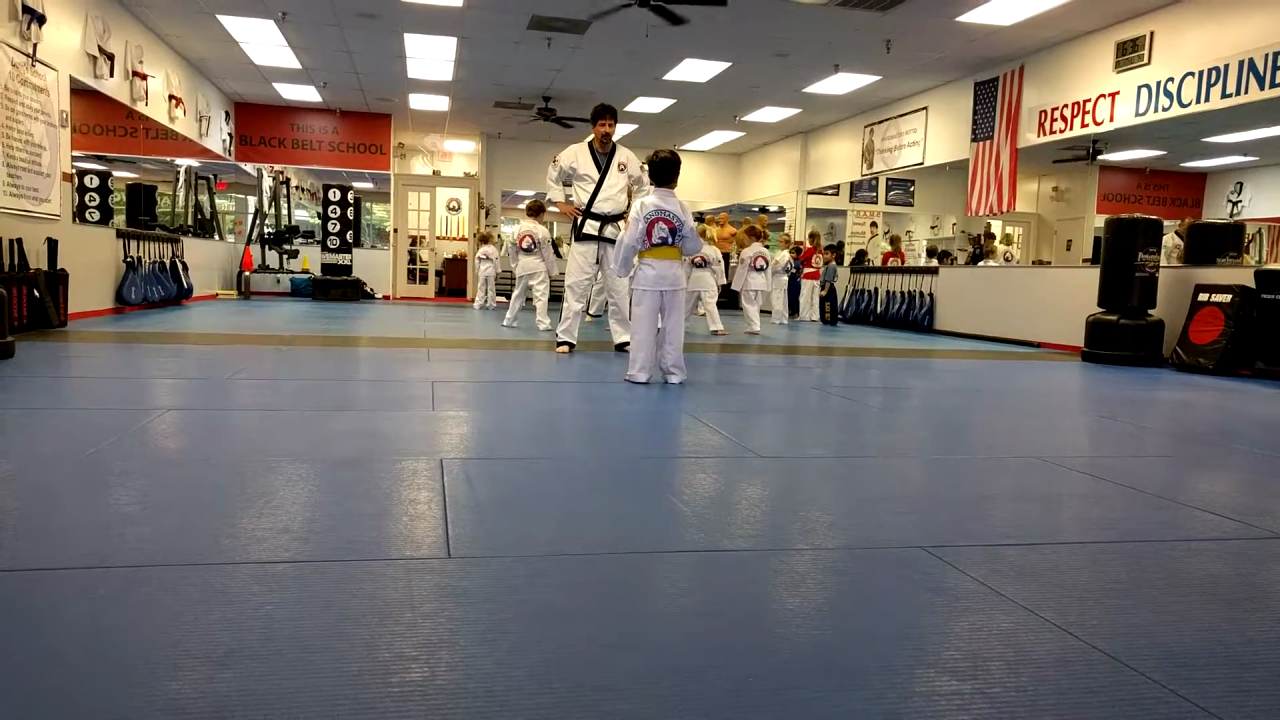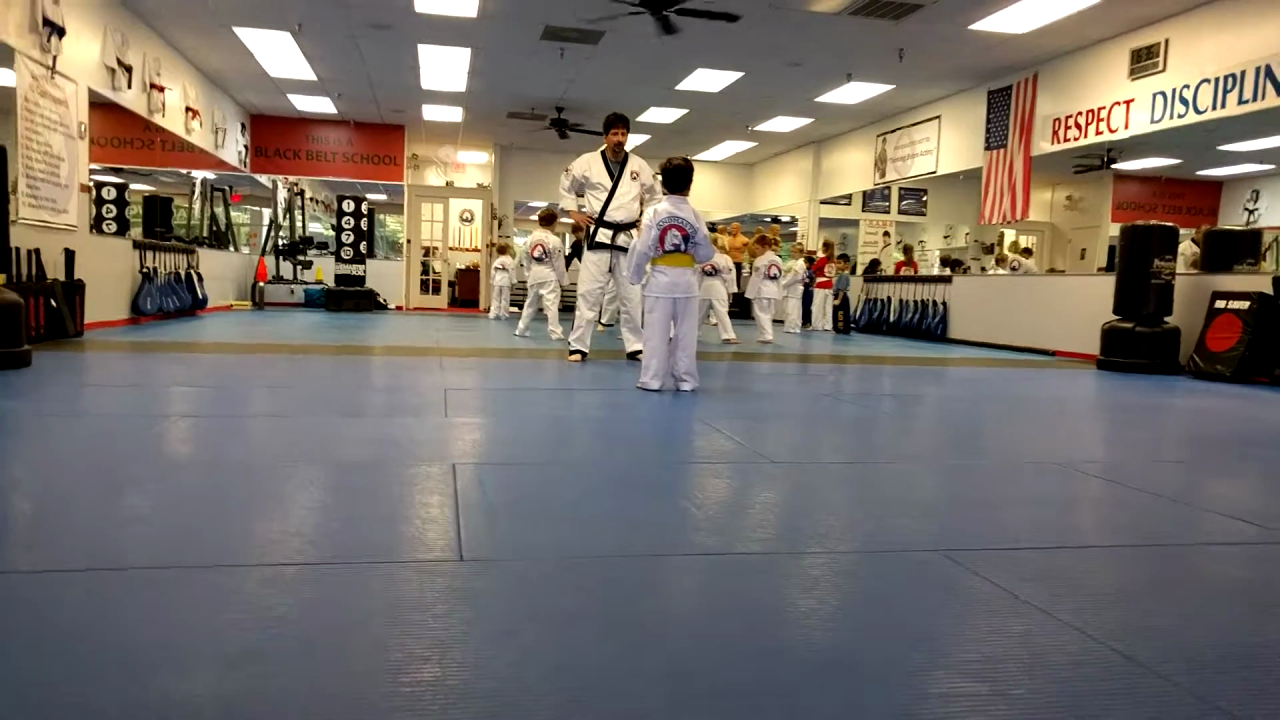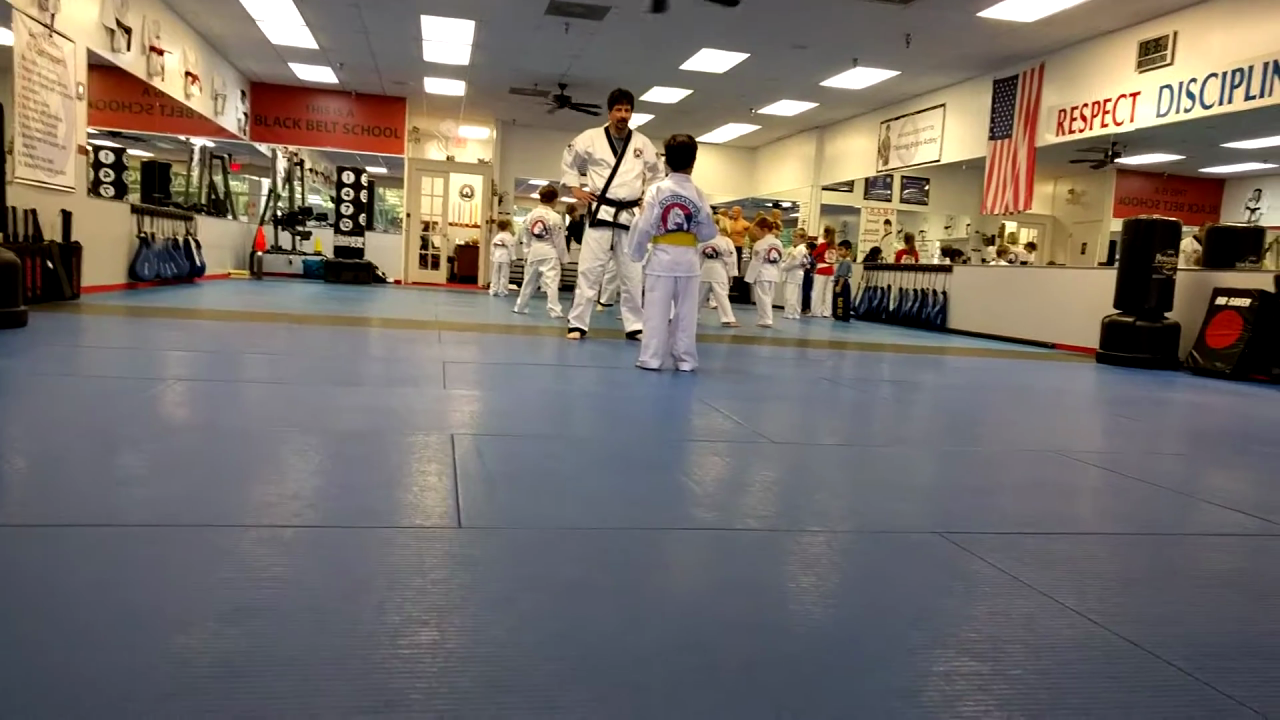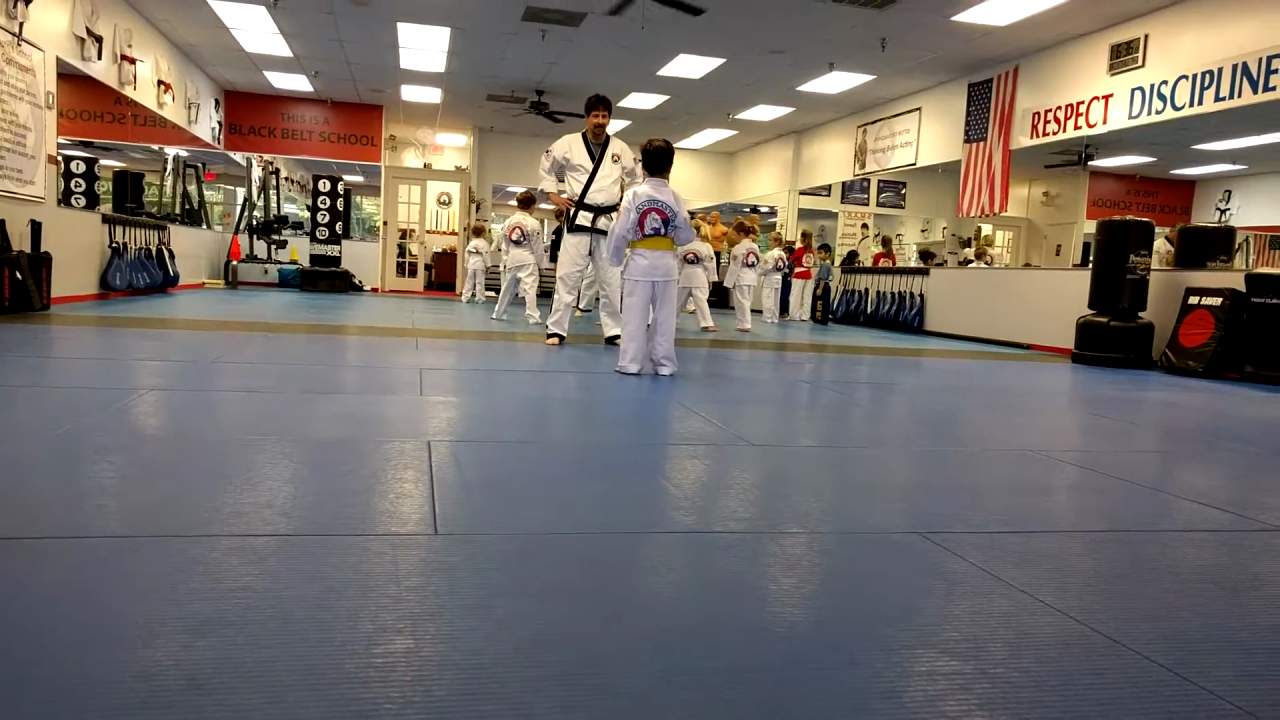
dt=0.4s
person 1, frame 1
left shoulder: (626, 157)
right shoulder: (575, 153)
left elbow: (642, 186)
right elbow: (554, 176)
right wrist: (561, 203)
left hip: (616, 229)
right hip: (586, 227)
left knee: (619, 288)
right knee: (576, 285)
left ankle: (623, 338)
right ankle: (566, 337)
person 1, frame 2
left shoulder: (639, 165)
right shoulder: (588, 162)
left elbow: (654, 195)
right elbow: (566, 186)
right wrist: (574, 212)
left hip: (629, 237)
right hip: (599, 236)
left knee: (632, 295)
right knee: (589, 292)
left ankle: (635, 346)
right ankle: (578, 345)
person 1, frame 3
left shoulder: (643, 143)
right shoulder: (591, 138)
left elbow: (657, 173)
right elbow: (569, 161)
right wrist: (576, 188)
left hip: (631, 215)
right hip: (601, 213)
left knee: (632, 275)
right knee: (590, 270)
left ankle: (634, 326)
right ankle: (577, 324)
person 1, frame 4
left shoulder: (620, 148)
right shoulder: (568, 143)
left elbow: (635, 178)
right elbow: (547, 167)
right wrist: (554, 194)
left hip: (609, 220)
right hip: (579, 218)
left knee: (611, 280)
right knee: (568, 275)
left ankle: (613, 331)
right ankle: (556, 329)
person 2, frame 1
left shoulder: (642, 205)
right shoulder: (682, 208)
left elbow: (629, 242)
right elbow: (693, 246)
left wrist: (621, 270)
left hip: (648, 273)
right hip: (674, 273)
left knee: (644, 326)
right knee: (673, 326)
left ankle: (639, 371)
right ankle: (673, 372)
person 2, frame 2
left shoulder: (654, 212)
right shoulder: (694, 215)
left elbow: (642, 249)
right elbow: (705, 253)
left wrist: (634, 276)
left hip: (660, 279)
right hip: (687, 280)
left knee: (656, 332)
right knee: (685, 332)
left ankle: (652, 378)
right ankle: (686, 379)
person 2, frame 3
left shoulder: (657, 190)
right shoulder: (698, 194)
left elbow: (644, 227)
right elbow: (709, 232)
left wrist: (636, 254)
left hip: (662, 258)
right hip: (688, 259)
left knee: (657, 311)
right knee: (686, 312)
left ankle: (651, 357)
right ankle: (685, 359)
person 2, frame 4
left shoulder: (633, 195)
right shoulder: (675, 198)
left elbow: (621, 233)
right elbow: (686, 236)
left wrist: (615, 259)
left hip: (639, 262)
right hip: (666, 264)
left knee: (635, 316)
right knee: (664, 317)
left ankle: (631, 362)
right ankle: (664, 363)
